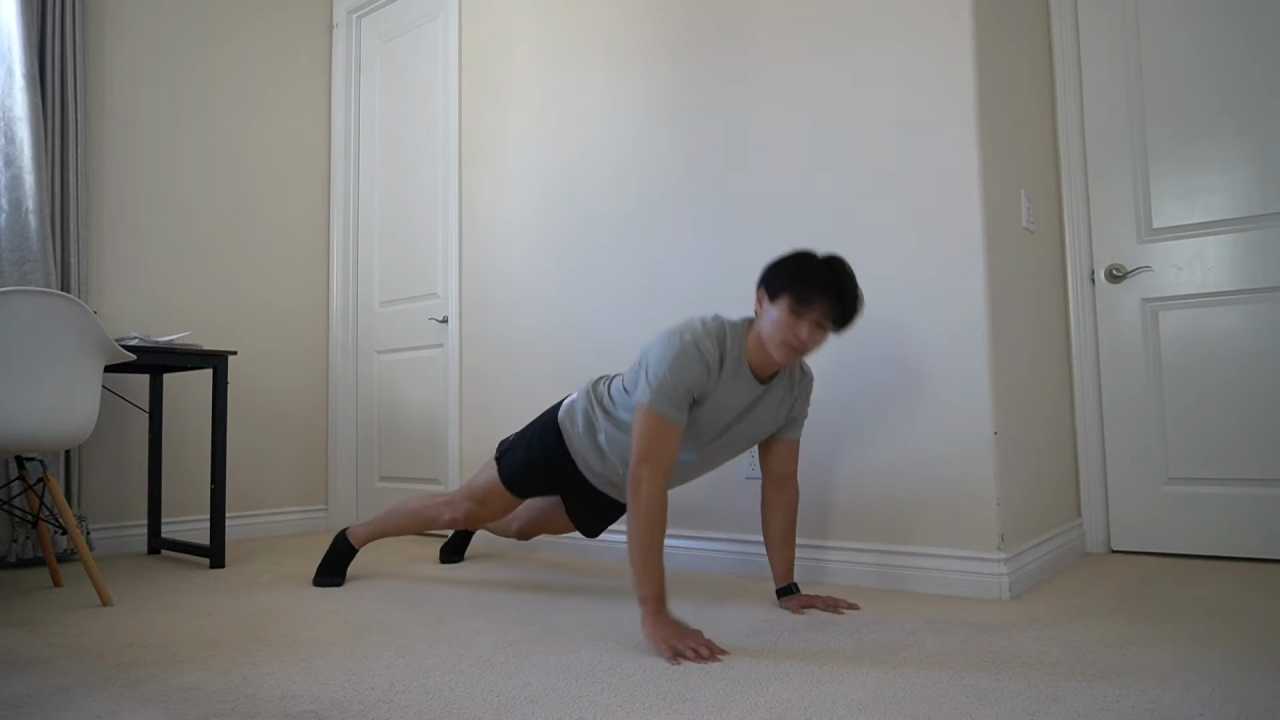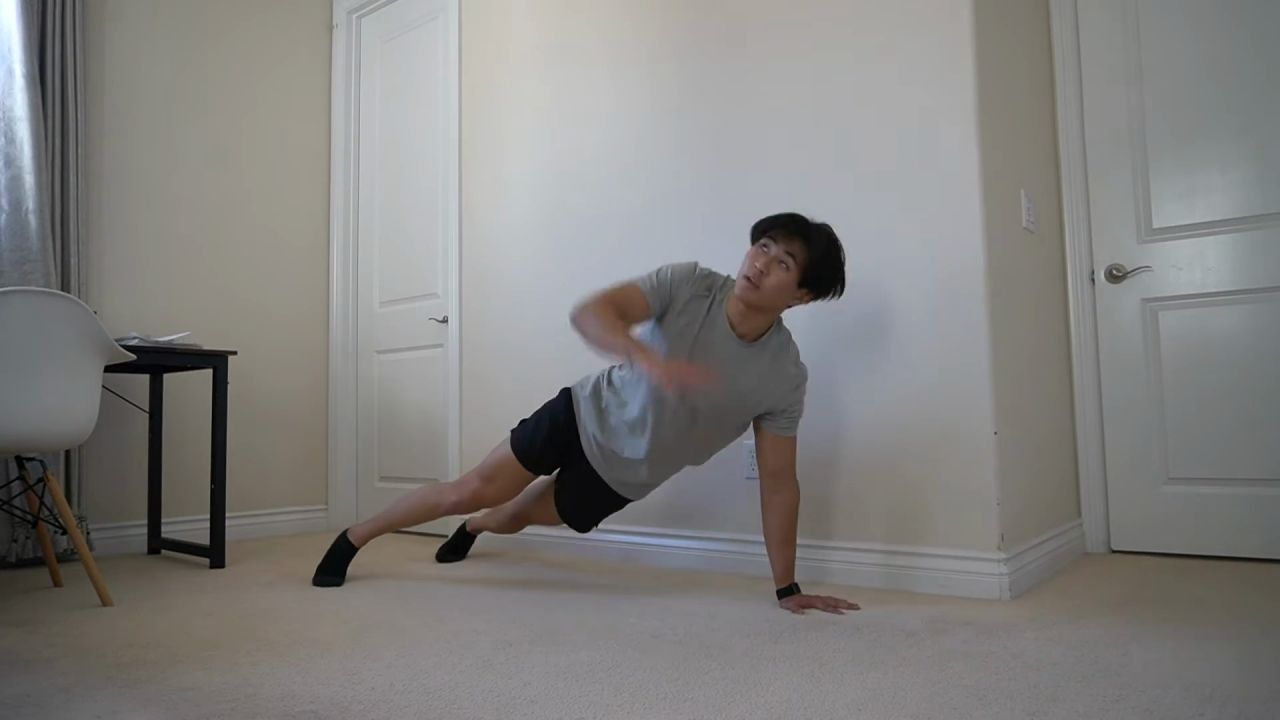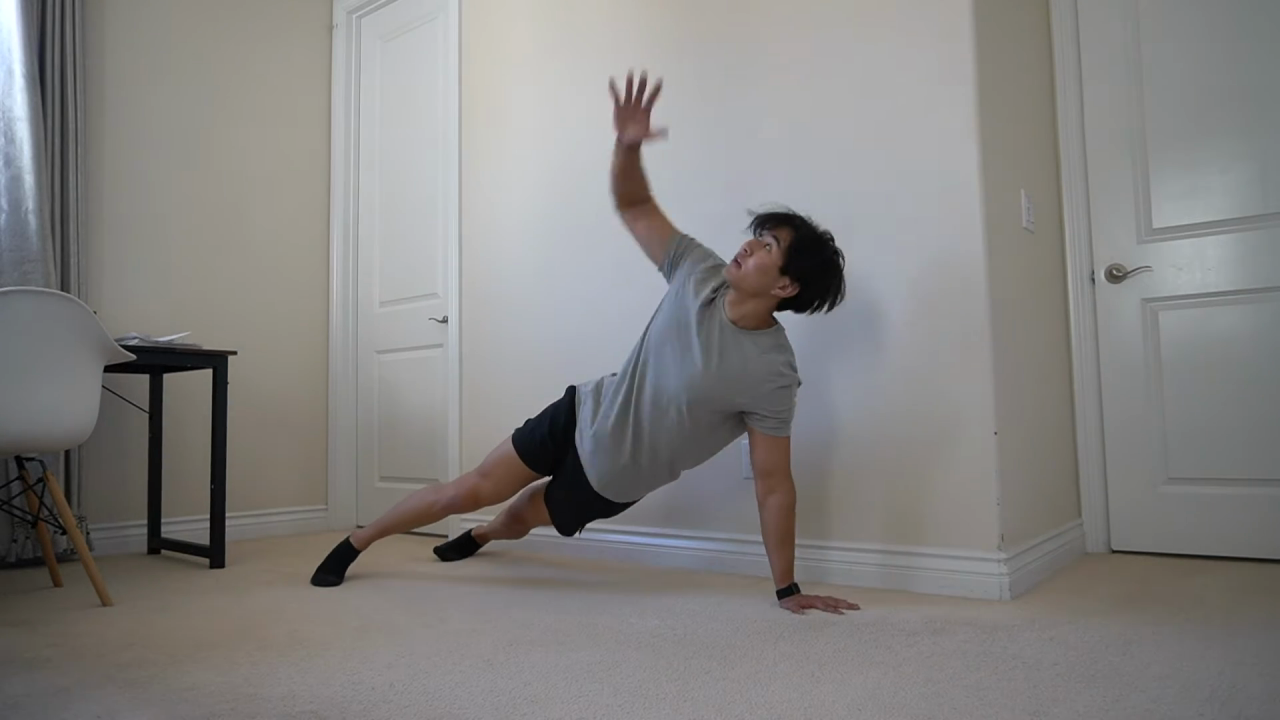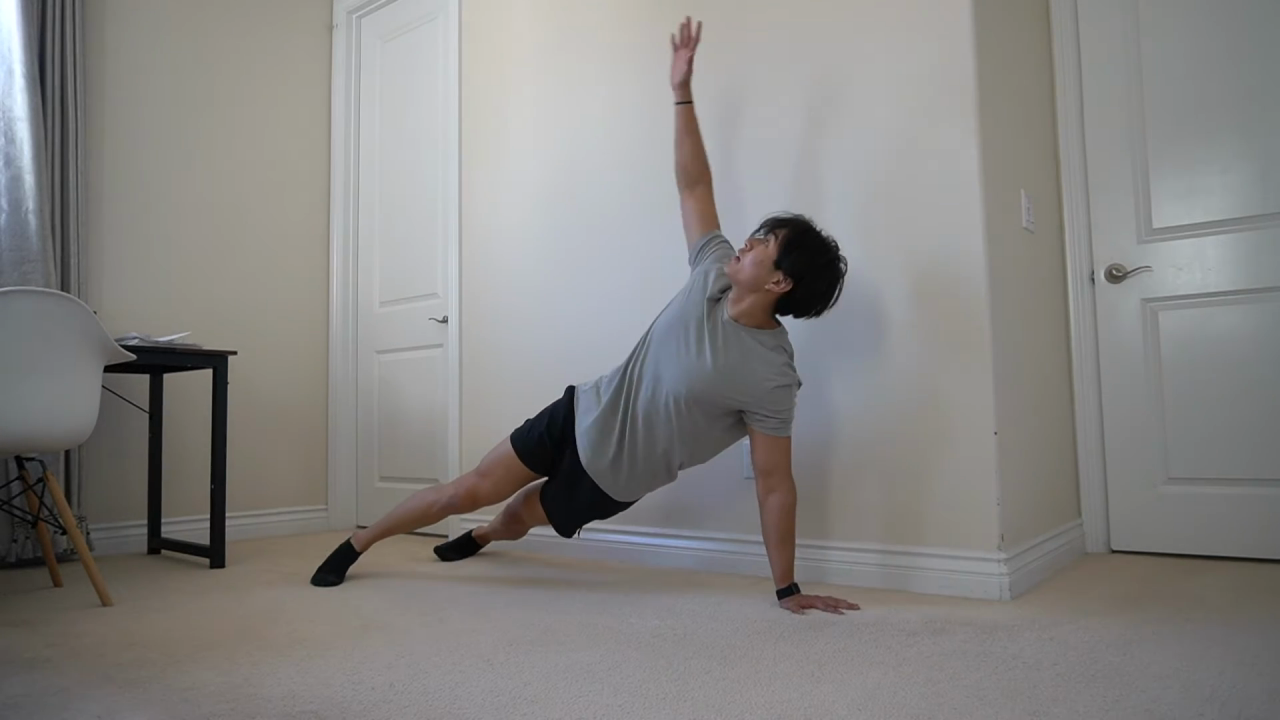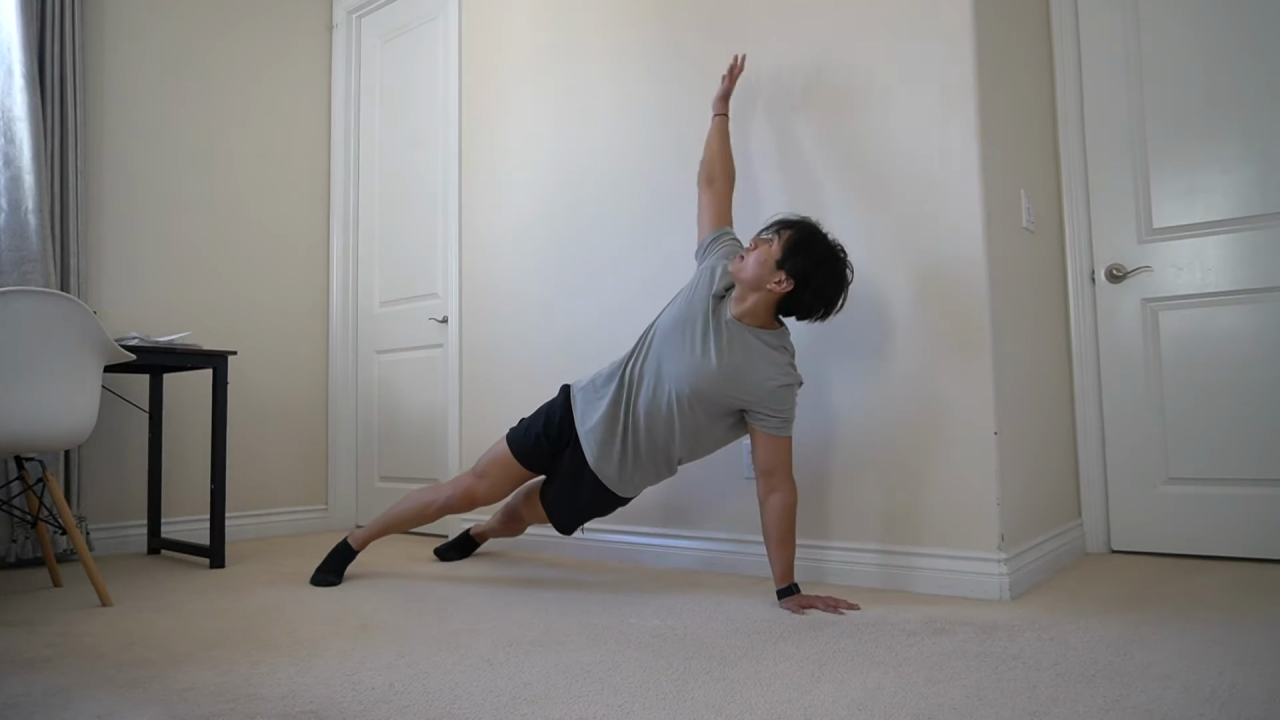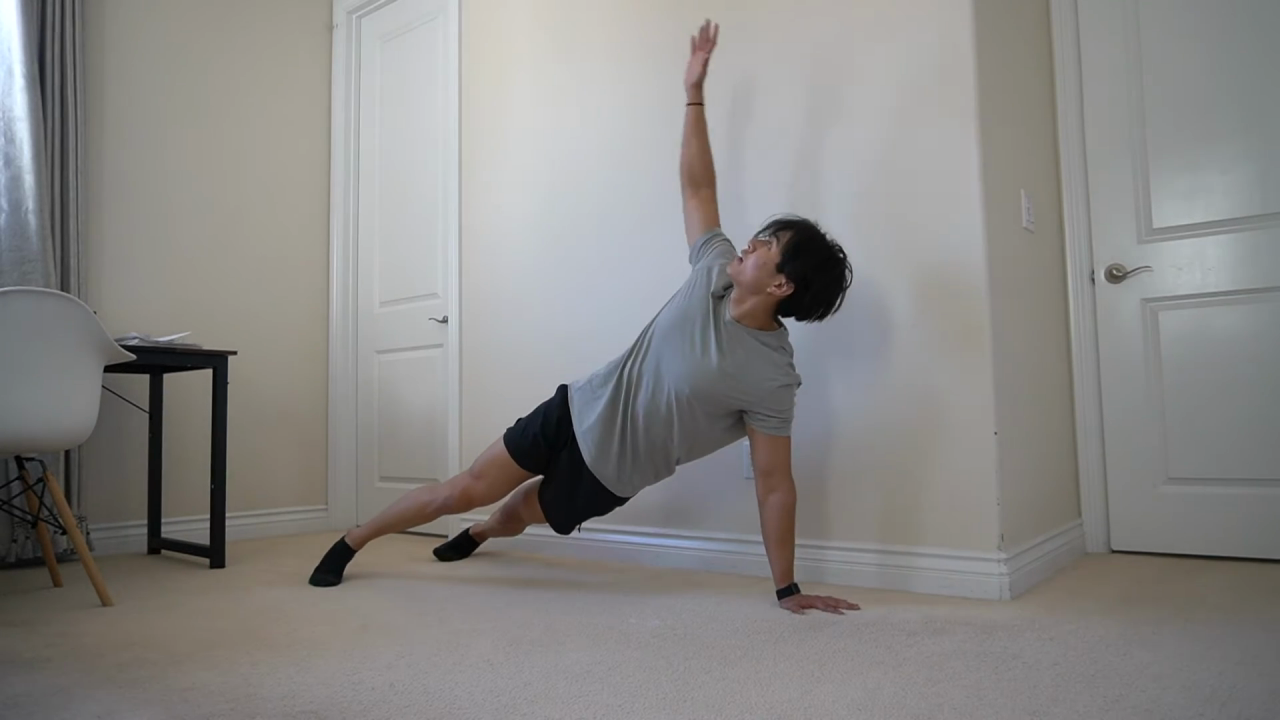
dt=0.2s
person 1, frame 1
left shoulder: (797, 386)
right shoulder: (693, 346)
left elbow: (781, 483)
right elbow: (646, 484)
left wrist: (787, 588)
right wrist: (653, 615)
left hip: (613, 485)
right hip: (577, 434)
left knee: (523, 527)
right knee: (463, 506)
left ankle: (472, 530)
right ankle: (351, 540)
person 1, frame 2
left shoulder: (785, 376)
right shoulder: (689, 285)
left elbow: (780, 483)
right elbow: (589, 311)
left wrist: (787, 589)
right wrist: (648, 356)
left hip: (623, 474)
right hip: (587, 416)
left knee: (520, 515)
right knee: (472, 491)
left ankle: (474, 531)
right ankle: (353, 538)
person 1, frame 3
left shoulder: (771, 376)
right shoulder: (703, 276)
left elbow: (774, 487)
right elbow: (634, 205)
left wrist: (788, 592)
right wrist: (627, 144)
left hip: (614, 482)
right hip: (583, 415)
left knee: (521, 520)
right knee: (464, 495)
left ankle: (478, 537)
right ankle: (353, 545)
person 1, frame 4
left shoulder: (771, 375)
right shoulder: (717, 275)
left elbow: (775, 484)
right elbow: (693, 183)
left wrist: (787, 589)
right wrist: (682, 91)
left hip: (613, 480)
right hip: (583, 417)
left knee: (518, 518)
right knee: (467, 492)
left ankle: (477, 538)
right ankle: (356, 544)
person 1, frame 5
left shoulder: (773, 377)
right shoulder: (722, 275)
left elbow: (776, 486)
right elbow: (713, 186)
left wrist: (788, 590)
right wrist: (721, 103)
left hip: (612, 475)
right hip: (581, 412)
left knee: (518, 515)
right knee: (465, 492)
left ankle: (475, 537)
right ankle: (354, 543)
person 1, frame 6
left shoulder: (771, 377)
right shoulder: (717, 273)
left elbow: (775, 484)
right elbow: (695, 184)
left wrist: (787, 589)
right wrist: (694, 91)
left hip: (608, 474)
right hip: (578, 410)
left knee: (517, 516)
right knee: (463, 492)
left ankle: (475, 535)
right ankle: (351, 541)
